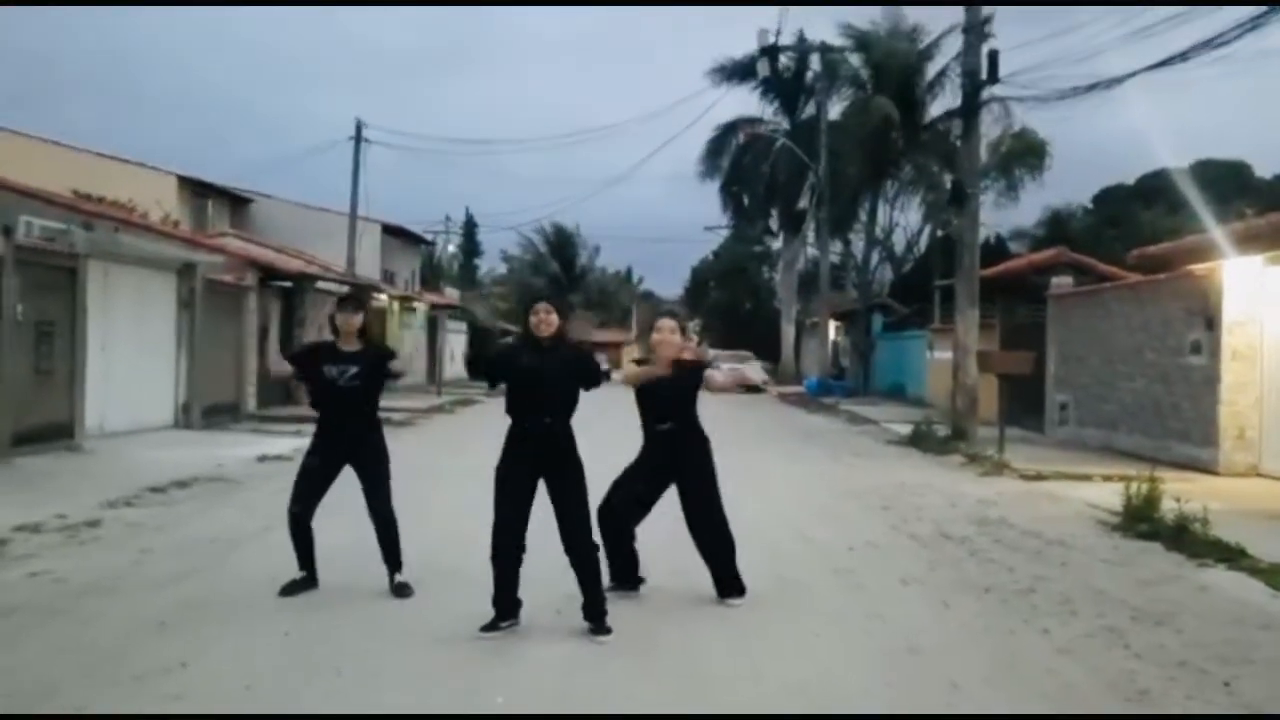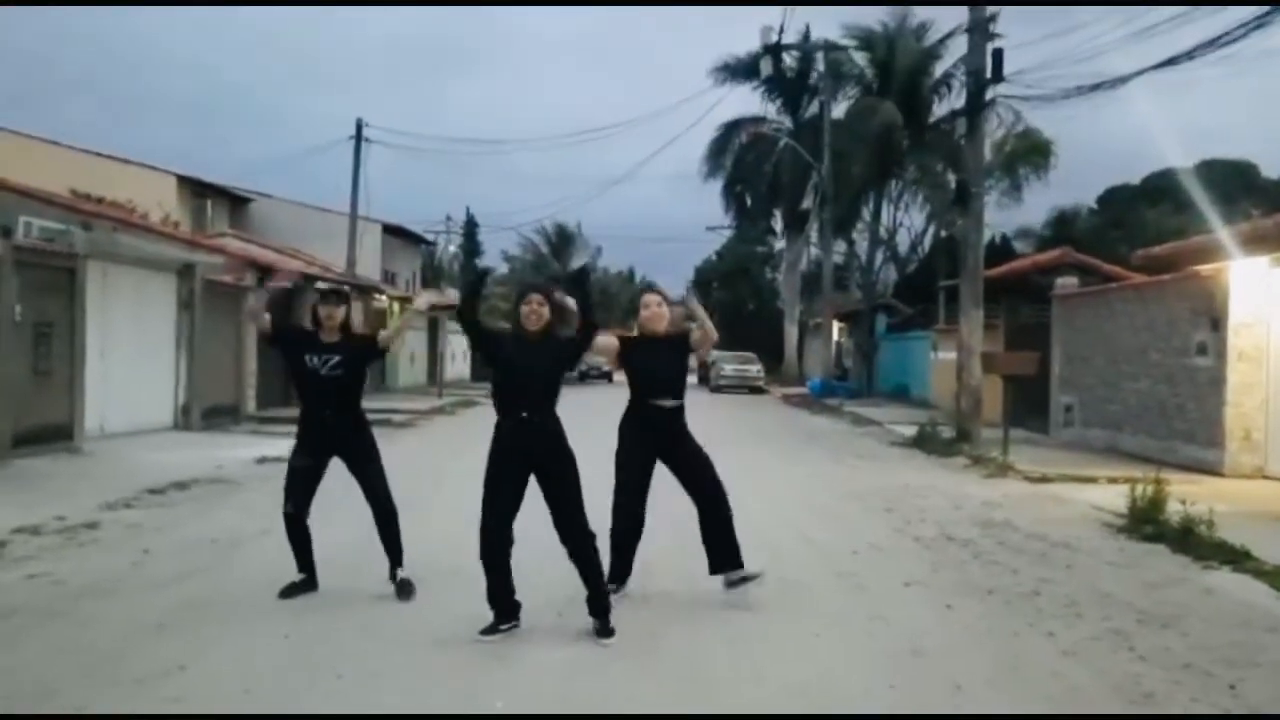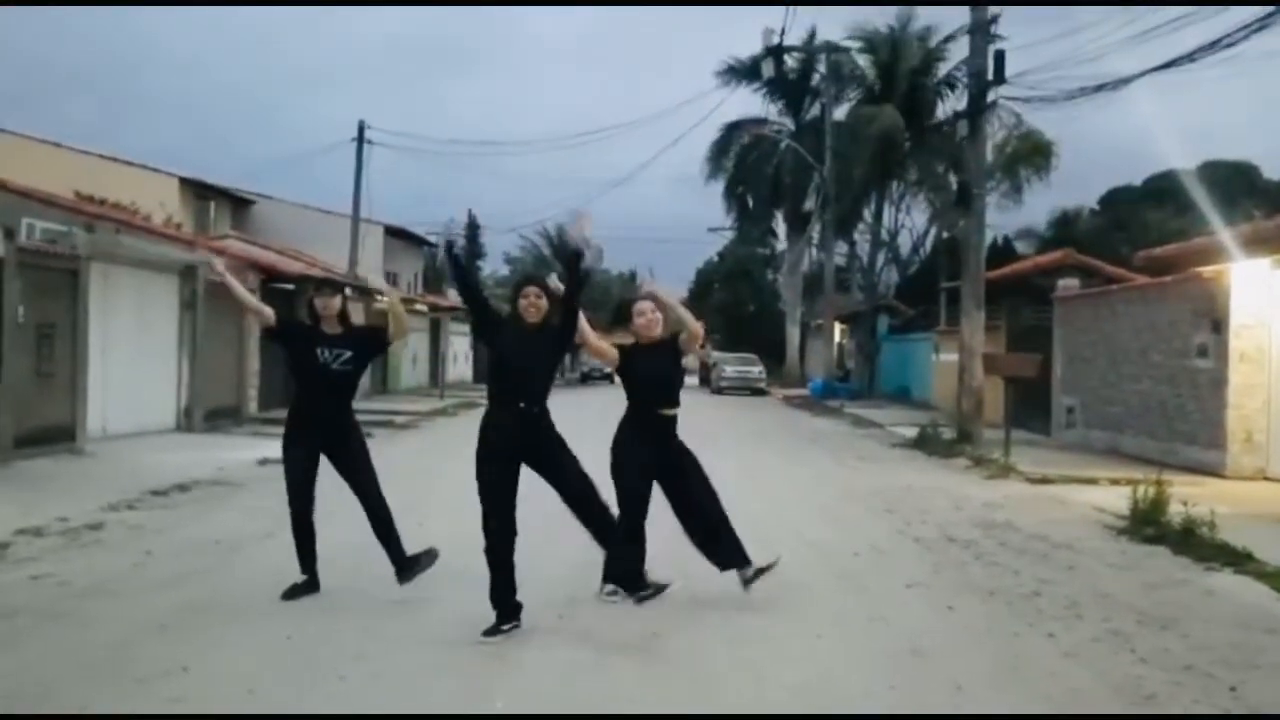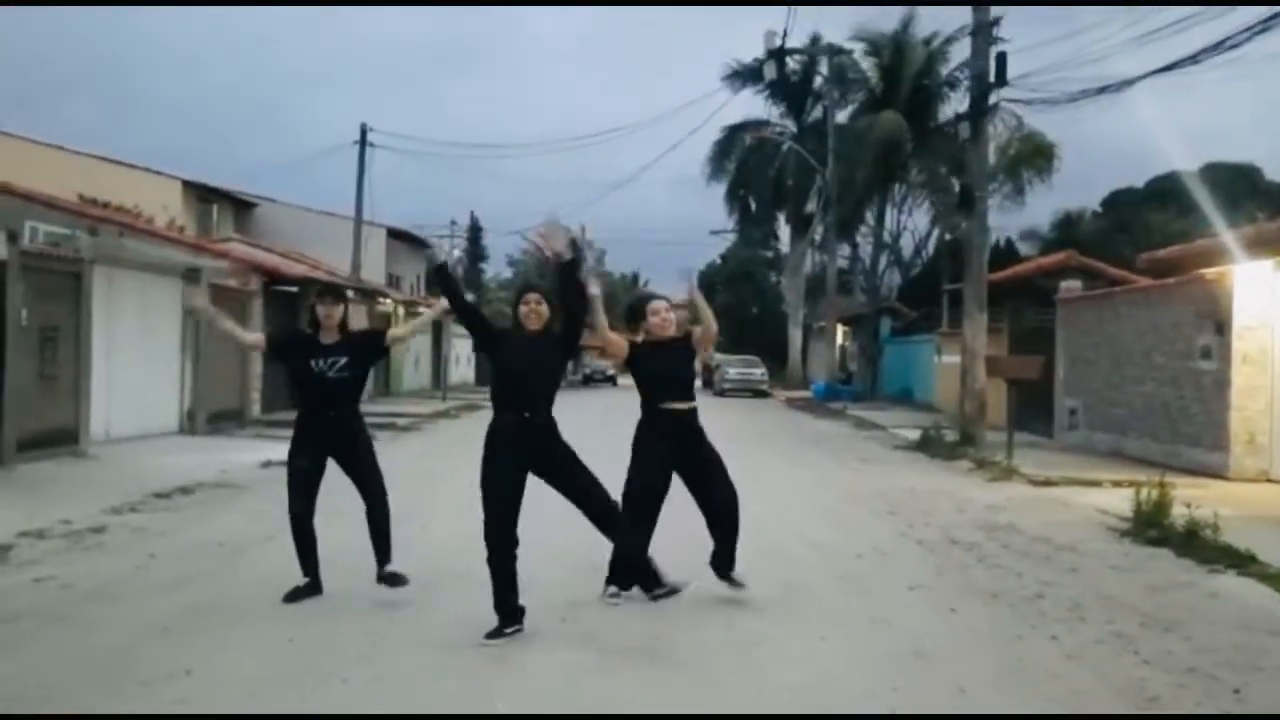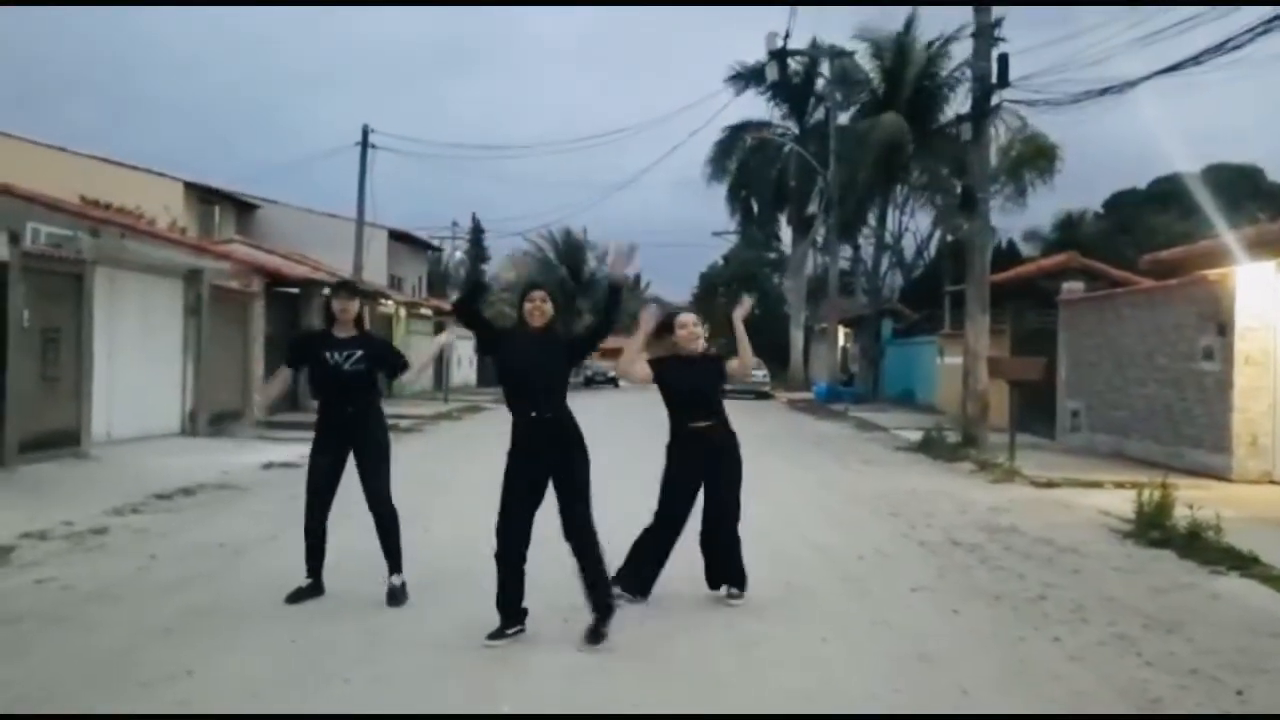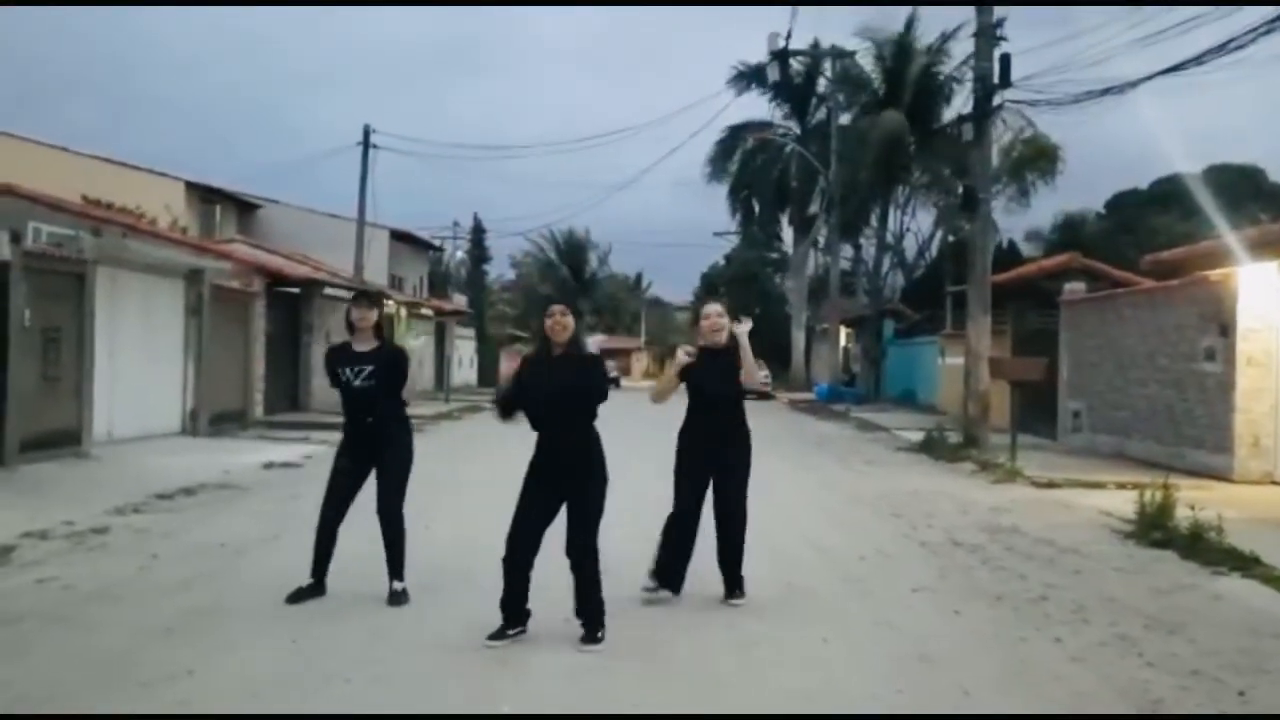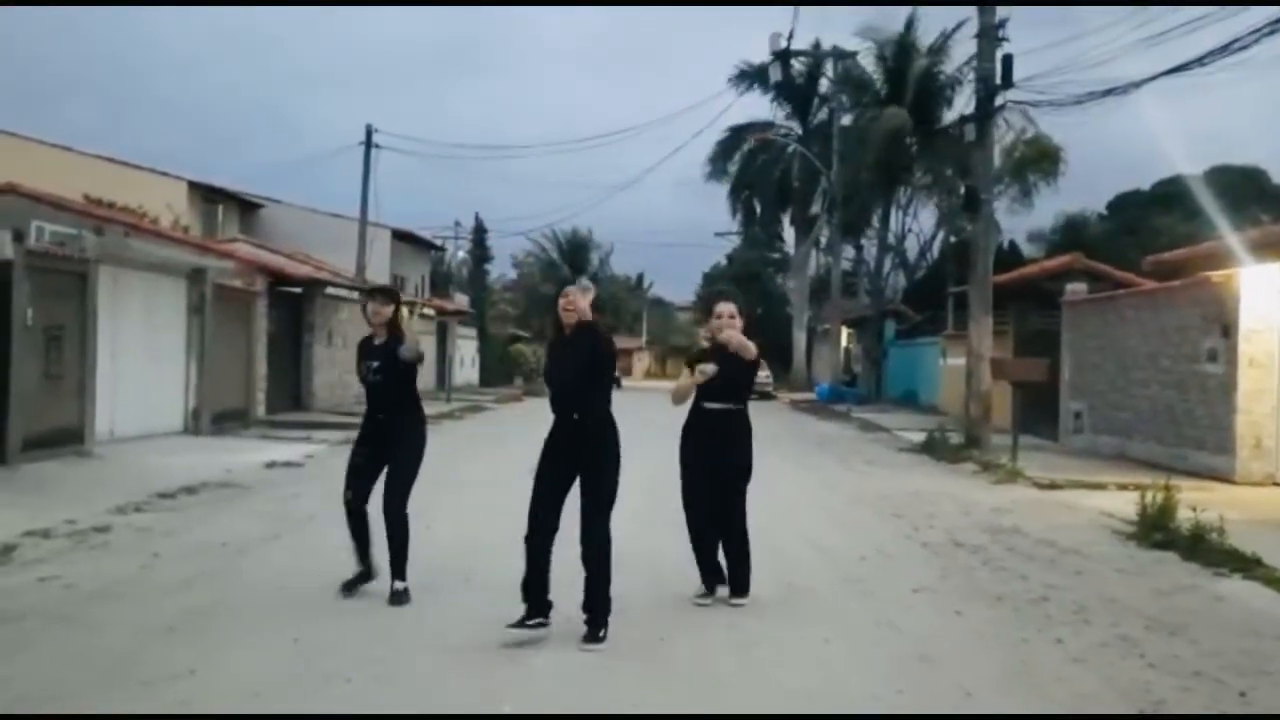
dt=0.2s
person 1, frame 1
left shoulder: (571, 357)
right shoulder: (514, 353)
left elbow: (592, 377)
right elbow: (485, 373)
left hip: (559, 447)
right hip: (520, 446)
left knee: (579, 537)
right knee: (507, 538)
left ankle: (596, 615)
right ankle: (506, 610)
person 1, frame 2
left shoulder: (559, 347)
right shoulder: (501, 344)
left elbow: (588, 329)
right elbow: (467, 317)
left wrist: (578, 279)
right wrist: (481, 275)
left hip: (549, 440)
right hip: (508, 441)
left knee: (576, 529)
right knee: (493, 533)
left ankle: (601, 612)
right ankle: (505, 613)
person 1, frame 3
left shoulder: (555, 337)
right shoulder: (498, 330)
left elbow: (573, 296)
right elbow: (468, 288)
left wrist: (572, 254)
right wrist: (450, 248)
left hip: (538, 428)
right hip: (498, 432)
left knee: (588, 501)
right knee: (497, 527)
right ankle: (506, 612)
person 1, frame 4
left shoulder: (559, 345)
right shoulder: (499, 342)
left elbow: (577, 306)
right elbow: (462, 306)
left wrist: (564, 257)
right wrist: (441, 266)
left hip: (544, 436)
right hip: (504, 440)
left knee: (599, 504)
right knee: (499, 533)
left ankle: (650, 579)
right ankle: (509, 617)
person 1, frame 5
left shoulder: (564, 344)
right shoulder: (505, 341)
left elbow: (601, 328)
right elbow: (463, 311)
left wrist: (615, 283)
right wrist: (488, 278)
left hip: (563, 439)
right hip: (525, 441)
left knee: (579, 525)
right knee: (510, 531)
left ankle: (602, 611)
right ankle: (512, 617)
person 1, frame 6
left shoulder: (586, 362)
right shoulder: (531, 365)
left elbow: (599, 394)
right elbow: (507, 411)
left wrist: (595, 358)
right wrist: (508, 387)
left hip: (584, 458)
right hip: (547, 456)
left knee: (581, 544)
right knee: (520, 540)
left ankle: (593, 623)
right ankle: (514, 618)
person 1, frame 7
left shoulder: (597, 340)
right shoulder: (556, 348)
left elbow: (602, 359)
left wrist: (588, 316)
left hip: (597, 439)
right hip: (561, 436)
left knee: (594, 531)
right knee: (539, 522)
left ankle: (597, 619)
right ankle: (537, 608)
person 2, frame 1
left shoulder: (375, 354)
right shoulder: (318, 352)
left elbow: (399, 368)
right elbow: (279, 369)
left hip: (368, 440)
right hip: (328, 439)
left knee: (382, 510)
right knee: (298, 510)
left ankle: (396, 574)
right ankle: (307, 574)
person 2, frame 2
left shoulder: (356, 345)
right shoulder: (296, 338)
left elbow: (388, 338)
right elbow: (256, 315)
left wrist: (416, 311)
right wrist: (277, 290)
left hip: (352, 433)
right hip: (311, 434)
left knee: (382, 501)
right knee: (293, 511)
left ankle: (398, 572)
right ankle: (307, 575)
person 2, frame 3
left shoulder: (360, 337)
right shoulder: (298, 333)
left elbow: (399, 331)
right elbow: (256, 307)
left wrist: (393, 301)
right wrist: (224, 274)
left hip: (342, 427)
right hip: (301, 429)
left knee: (371, 495)
right knee: (300, 507)
left ankle: (402, 562)
right ankle: (308, 576)
person 2, frame 4
left shoulder: (360, 343)
right shoulder: (296, 343)
left elbow: (402, 333)
right elbow: (247, 338)
left wrist: (439, 308)
right wrist: (209, 312)
left hip: (351, 432)
right hip: (309, 435)
left knee: (377, 497)
right knee: (300, 511)
left ankle: (385, 567)
right ankle: (311, 579)
person 2, frame 5
left shoulder: (374, 345)
right shoulder: (313, 341)
left elbow: (405, 375)
right elbow: (285, 375)
left wrist: (436, 346)
right wrist: (259, 405)
left hip: (369, 428)
right hip: (330, 428)
left knee: (380, 503)
right knee: (315, 507)
left ankle: (396, 577)
right ankle: (313, 579)
person 2, frame 6
left shoulder: (393, 354)
right shoulder: (336, 355)
left elbow: (403, 394)
left wrist: (405, 374)
left hip: (393, 438)
right hip: (355, 438)
left knee: (389, 511)
right knee: (331, 511)
left ankle: (397, 582)
right ankle: (317, 580)
person 2, frame 7
left shoulder: (400, 342)
right shoulder: (365, 346)
left elbow: (410, 353)
left wrist: (409, 338)
left hip: (406, 432)
right hip: (373, 428)
left knee: (393, 506)
right knee: (353, 499)
left ankle: (399, 581)
right ankle: (365, 567)
person 3, frame 1
left shoulder: (692, 368)
right shoulder: (640, 368)
left elbow: (723, 381)
right elbow: (628, 376)
left wrist: (740, 376)
right wrist: (656, 367)
left hip: (691, 451)
right hip: (654, 452)
left knee: (706, 520)
right knee: (612, 512)
left ankle: (730, 586)
right ankle: (625, 579)
person 3, frame 2
left shoulder: (681, 340)
right shoulder: (629, 345)
left elbow: (710, 338)
right elbow: (595, 343)
left wrist: (696, 310)
left hip: (675, 428)
right hip: (638, 429)
left knee: (711, 493)
right knee: (628, 506)
left ankle: (731, 568)
right ankle: (617, 578)
person 3, frame 3
left shoulder: (673, 346)
right shoulder: (626, 354)
left elbow: (696, 331)
right elbow: (591, 342)
left wrist: (665, 299)
left hip: (667, 436)
right hip: (635, 439)
left knee: (702, 501)
right knee: (632, 511)
left ankle: (742, 566)
right ankle: (618, 578)
person 3, frame 4
left shoulder: (686, 345)
right shoulder: (636, 352)
left elbow: (711, 330)
right elbow: (606, 337)
left wrist: (695, 294)
right wrist: (596, 300)
left hip: (690, 430)
right hip: (654, 434)
left knee: (723, 498)
right knee: (638, 508)
left ankle: (724, 567)
right ankle: (620, 579)
person 3, frame 5
left shoulder: (713, 362)
right shoulder: (663, 366)
left elbow: (745, 367)
right elbow: (626, 370)
left wrist: (738, 323)
right wrist: (643, 331)
left hip: (722, 445)
right hip: (684, 447)
left knee: (723, 519)
right knee: (667, 518)
left ankle: (733, 582)
right ankle: (628, 583)
person 3, frame 6
left shoulder: (738, 354)
right shoulder: (691, 358)
left elbow: (750, 381)
right elbow: (657, 396)
left wrist: (743, 338)
right wrist: (676, 365)
left hip: (734, 440)
right hip: (695, 439)
left knee: (731, 513)
right knee: (685, 509)
left ankle: (733, 583)
right ankle: (665, 578)
person 3, frame 7
left shoulder: (747, 351)
right shoulder: (700, 355)
left elbow: (746, 349)
right elbow: (677, 398)
left wrist: (736, 338)
right wrist: (695, 378)
left hip: (734, 433)
right hip: (698, 432)
left knee: (732, 510)
right knee: (699, 510)
left ankle: (739, 584)
right ankle: (710, 579)
